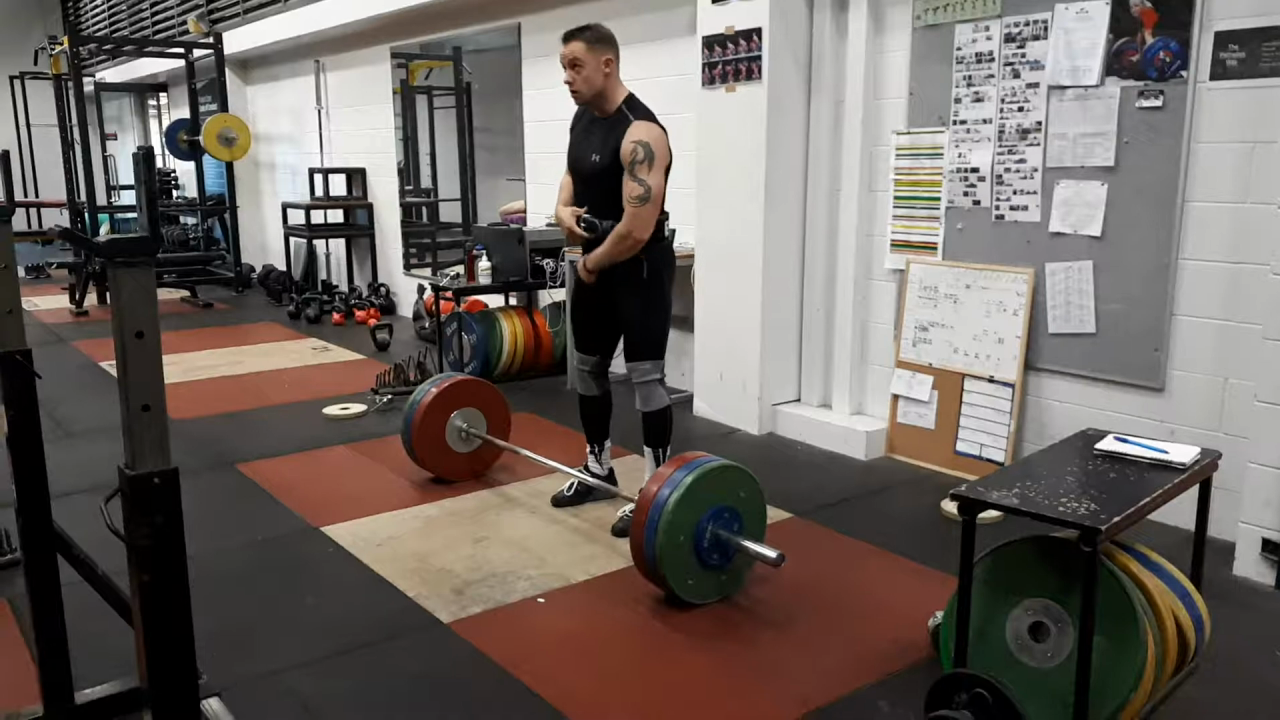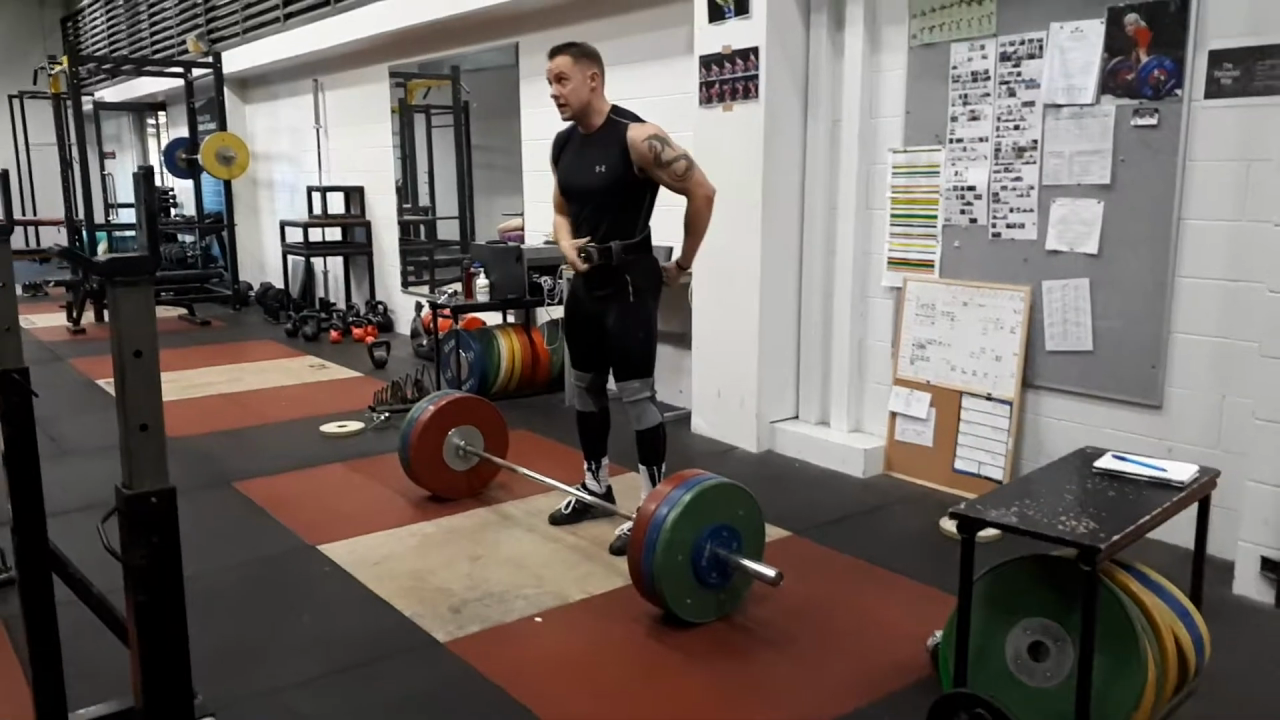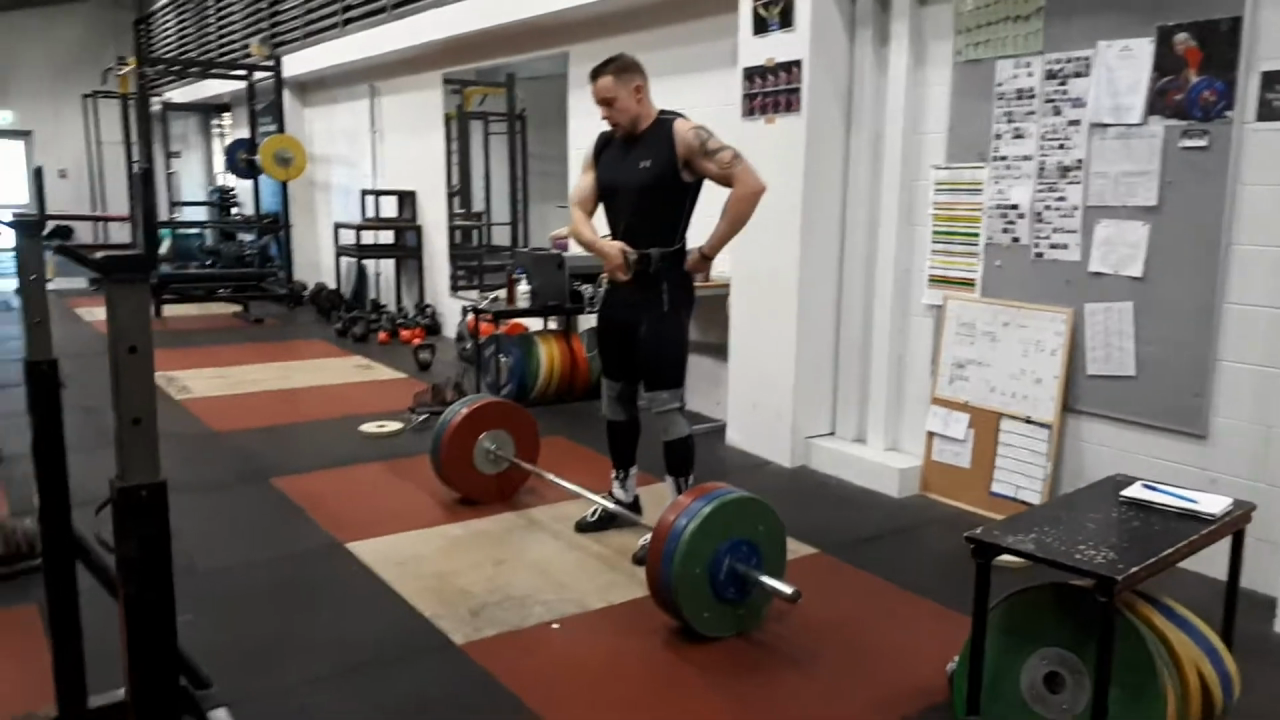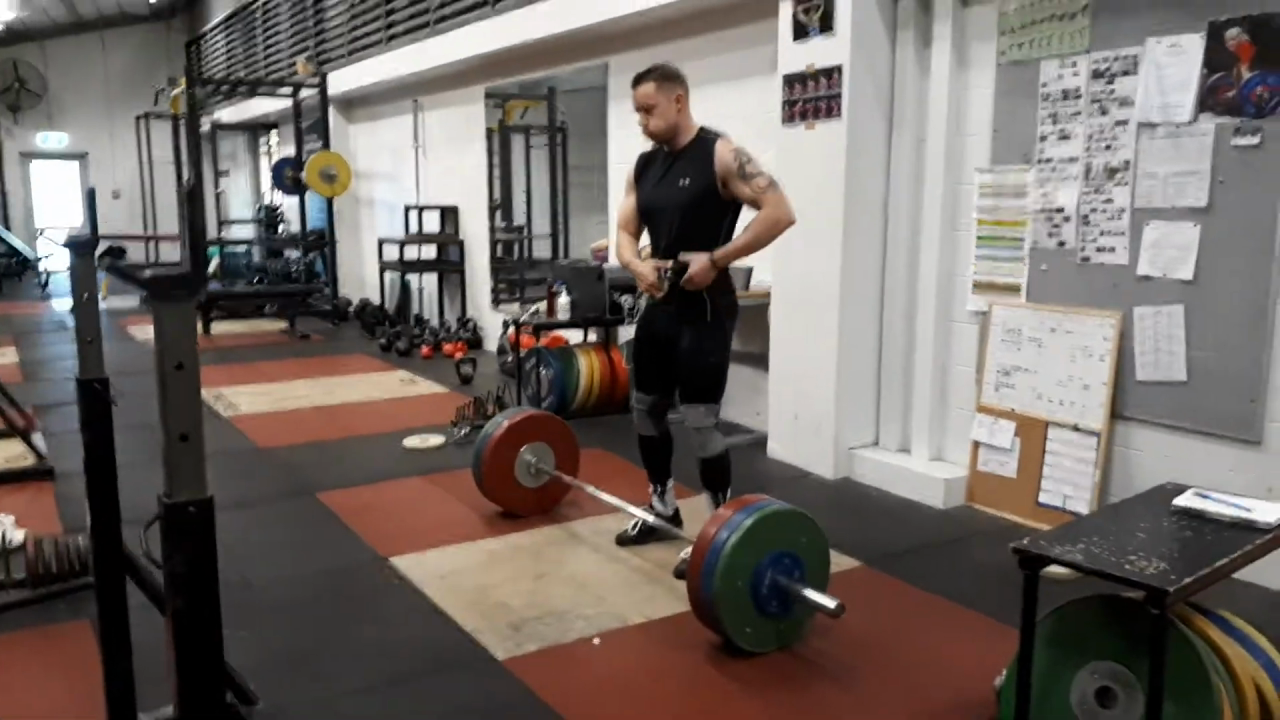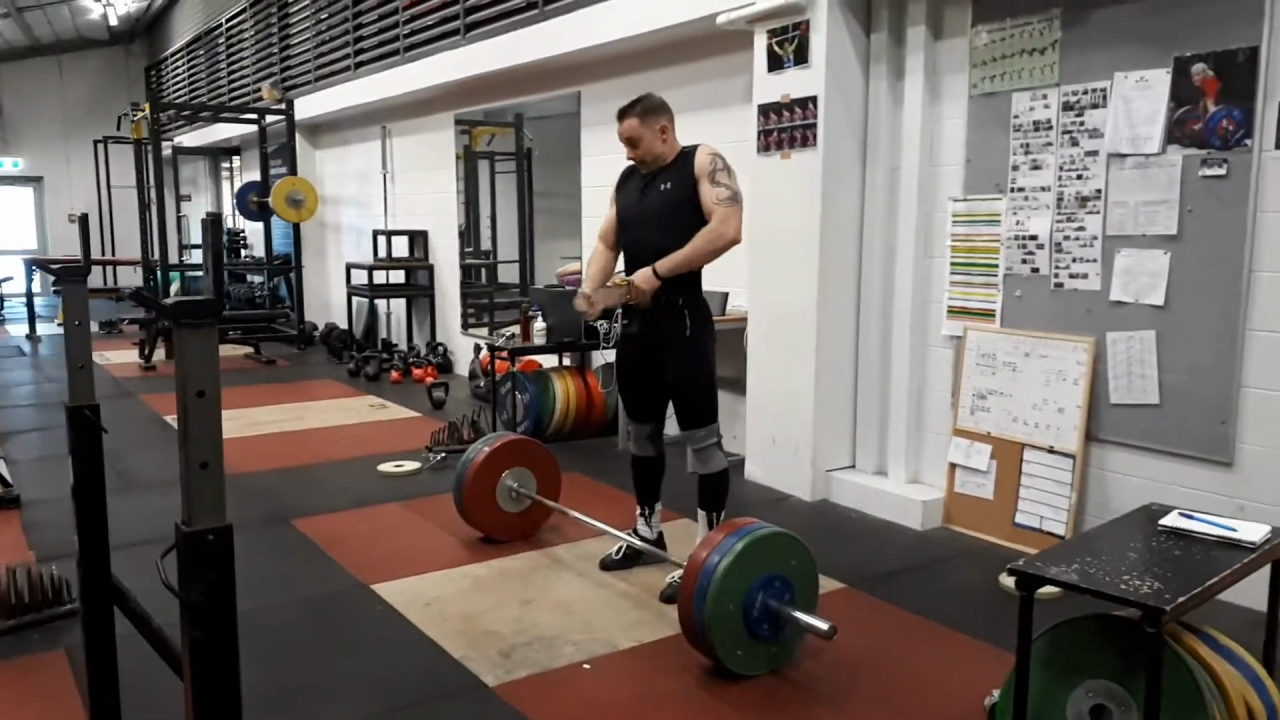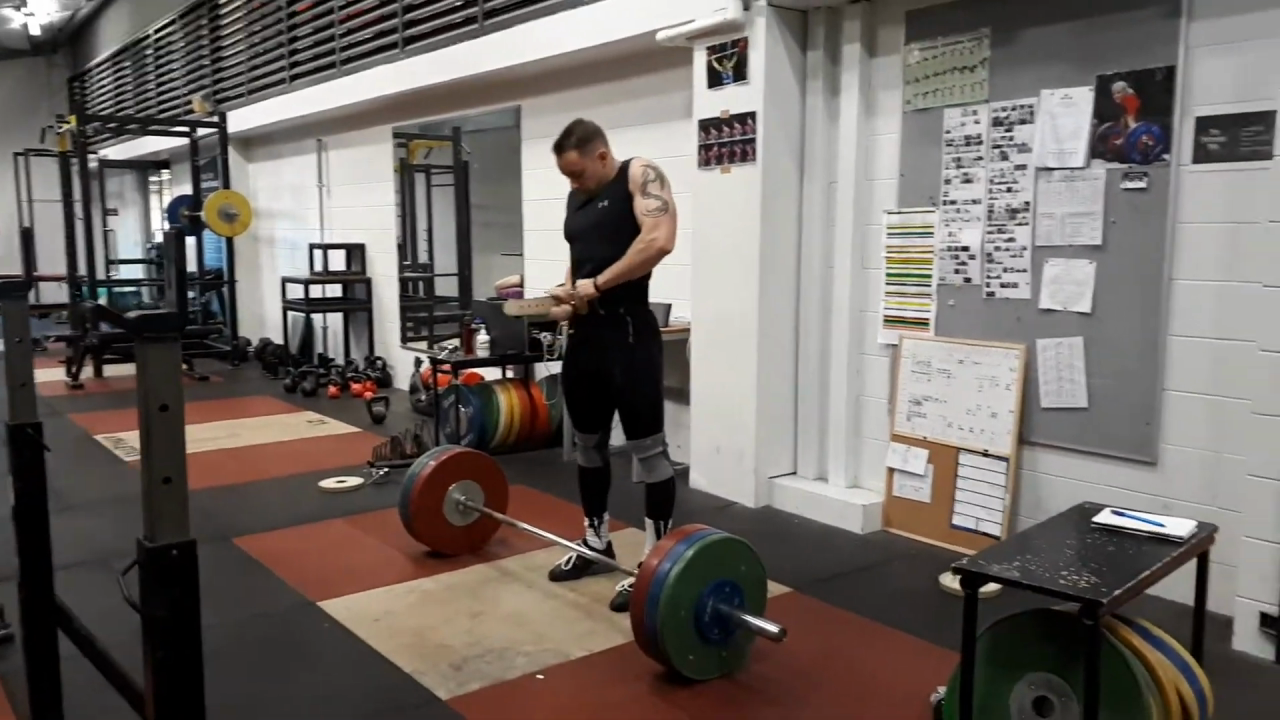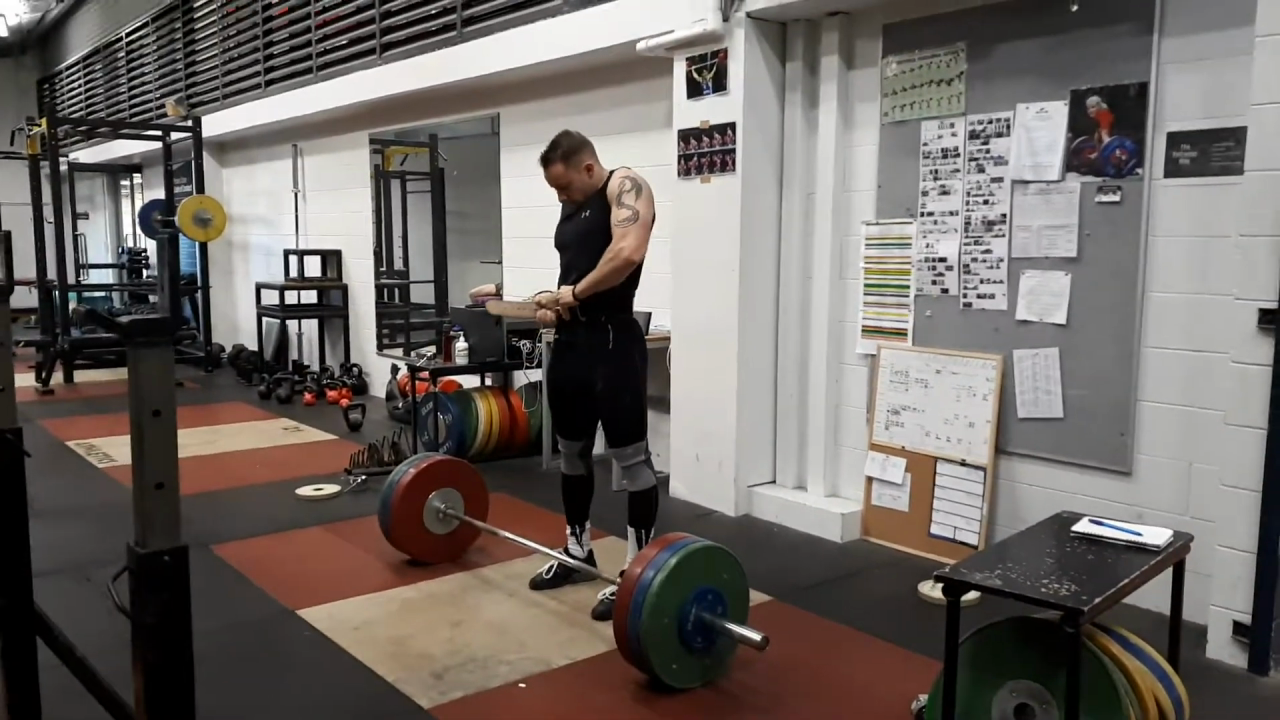
dt=0.7s
person 1, frame 1
left shoulder: (640, 133)
right shoulder: (583, 117)
left elbow: (637, 229)
left wrist: (590, 264)
right wrist: (563, 207)
left hip: (642, 266)
right hip: (596, 261)
left knee: (644, 375)
right knee: (586, 368)
right ankle: (598, 469)
person 1, frame 2
left shoulder: (637, 137)
right shoulder: (563, 144)
left elbow: (702, 191)
left wrist: (683, 264)
right wrist: (566, 244)
left hip: (628, 281)
right hip: (585, 281)
left knee: (635, 393)
right knee: (585, 386)
right ankle: (595, 486)
person 1, frame 3
left shoulder: (682, 136)
right shoulder: (603, 147)
left elbow: (750, 184)
right elbow: (577, 212)
left wrist: (707, 252)
right wrist: (601, 245)
left hip: (662, 288)
right hip: (619, 287)
left knee: (664, 403)
right knee: (615, 394)
right ankle: (622, 494)
person 1, frame 4
left shoulder: (721, 155)
right shoulder: (644, 166)
left elbow: (780, 212)
right elbow: (625, 231)
left wrist: (716, 259)
right wrist: (637, 265)
left hip: (704, 305)
right hip: (660, 304)
left knee: (699, 420)
right knee: (646, 408)
right ankle: (663, 509)
person 1, frame 5
left shoulder: (704, 164)
right shoulder: (627, 180)
left elbow: (727, 230)
right elbow: (607, 242)
left wrist: (658, 273)
right wrist: (591, 284)
left hip: (682, 321)
right hip: (636, 323)
left knee: (701, 438)
right knee: (641, 432)
right ankle: (647, 533)
person 1, frame 6
left shoulder: (640, 176)
right shoulder: (577, 198)
left elbow: (659, 239)
left wrist: (598, 285)
right wrist: (568, 291)
left hip: (628, 332)
right hip: (584, 334)
left knee: (646, 448)
right knee: (588, 444)
right ankle: (596, 543)
person 1, frame 7
left shoulder: (622, 191)
right shoulder: (576, 206)
left elbow: (627, 252)
left wrist: (578, 294)
right wrist: (558, 300)
left hip: (614, 342)
right hip: (573, 341)
left knee: (631, 456)
right knee: (574, 451)
right ankle: (578, 548)
